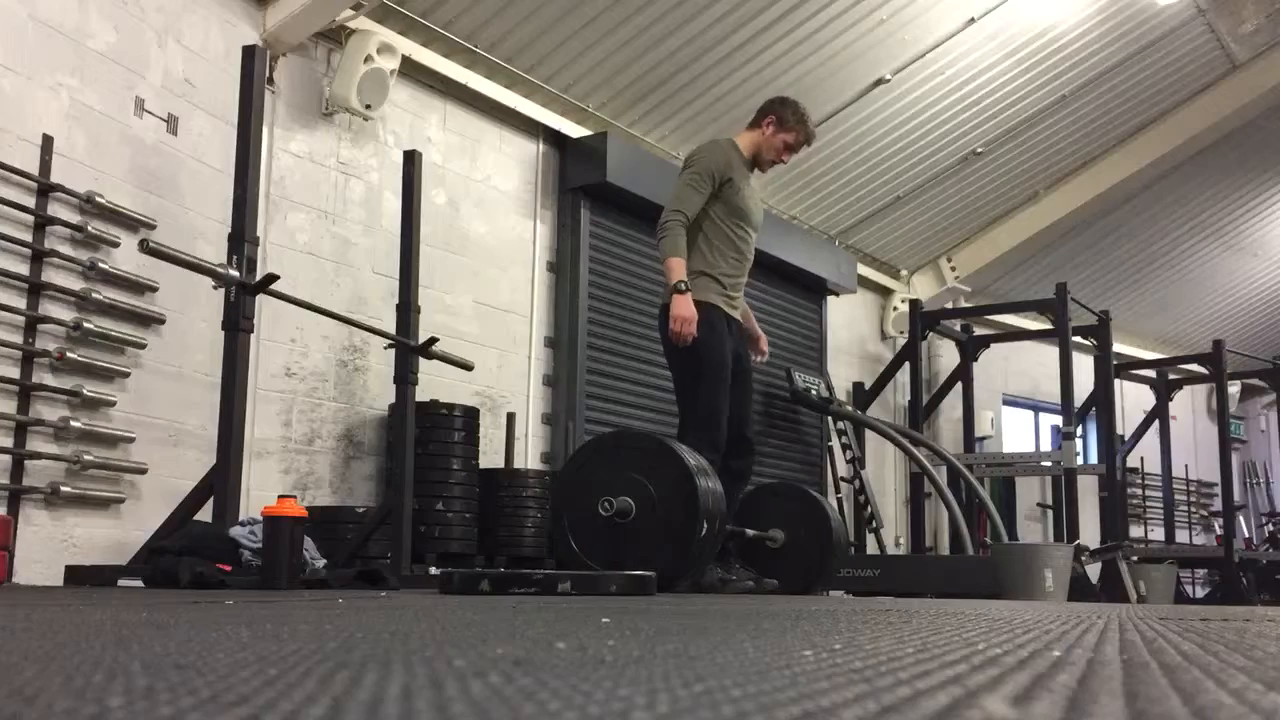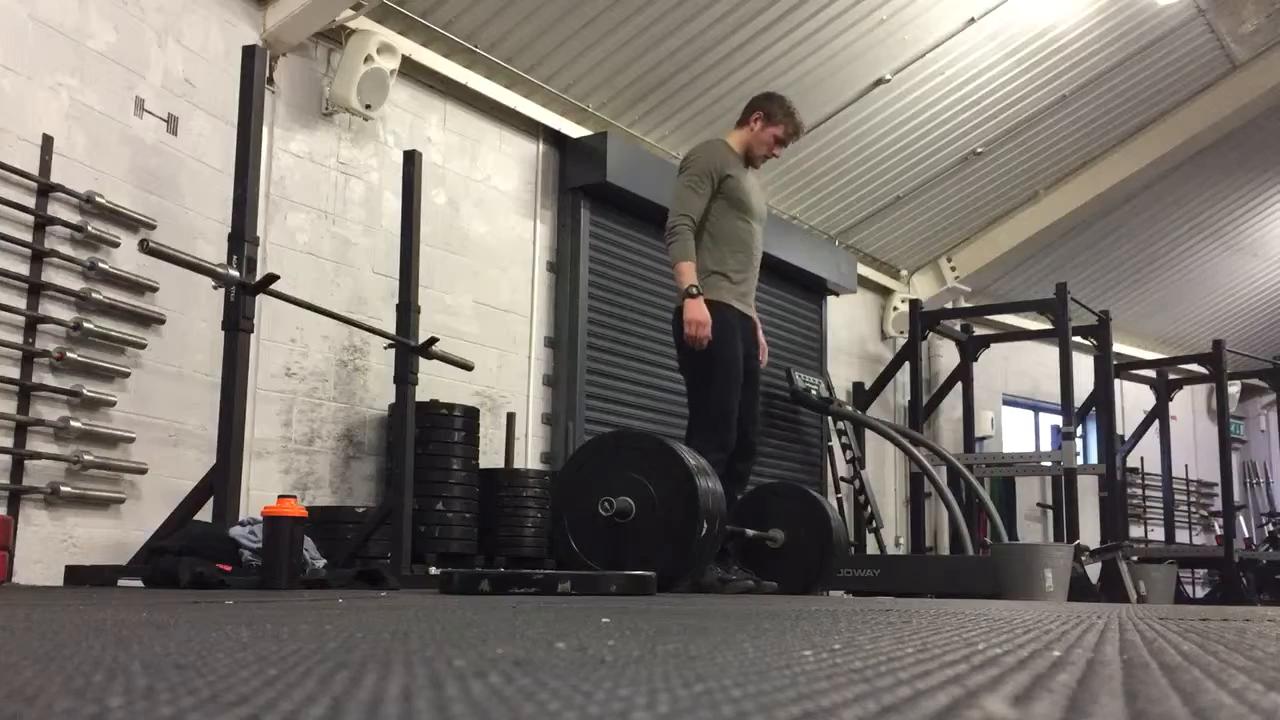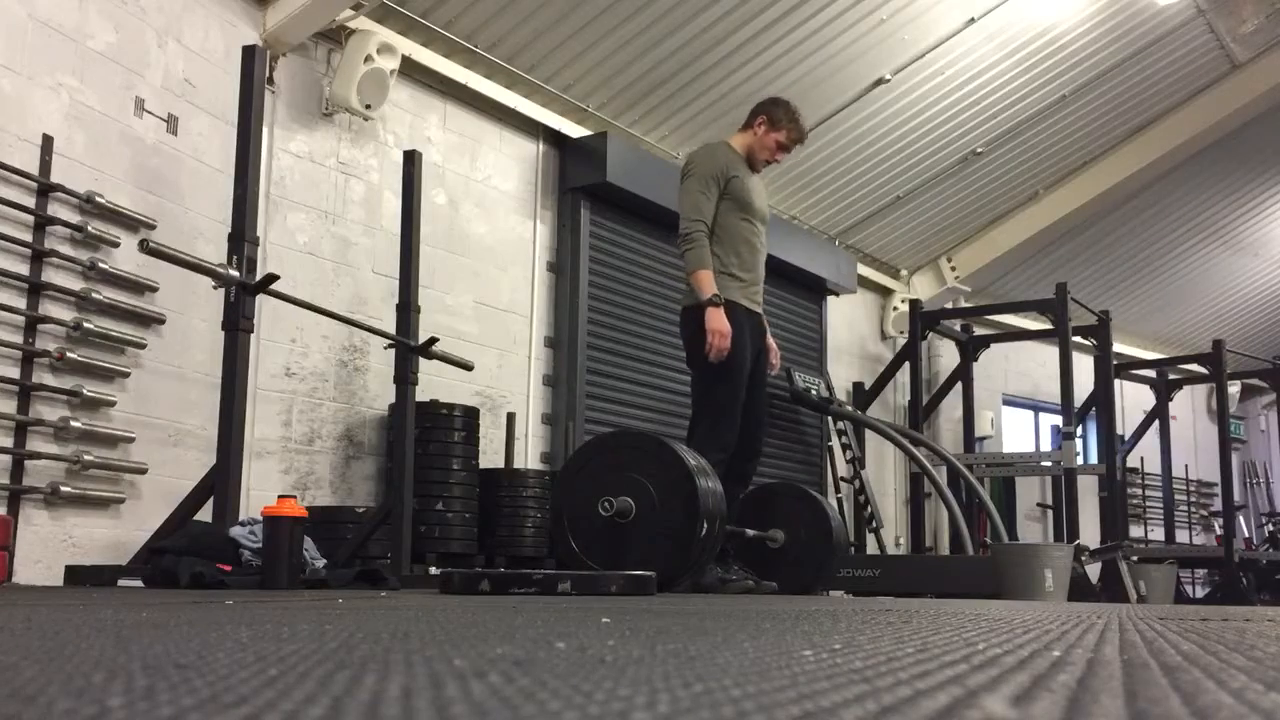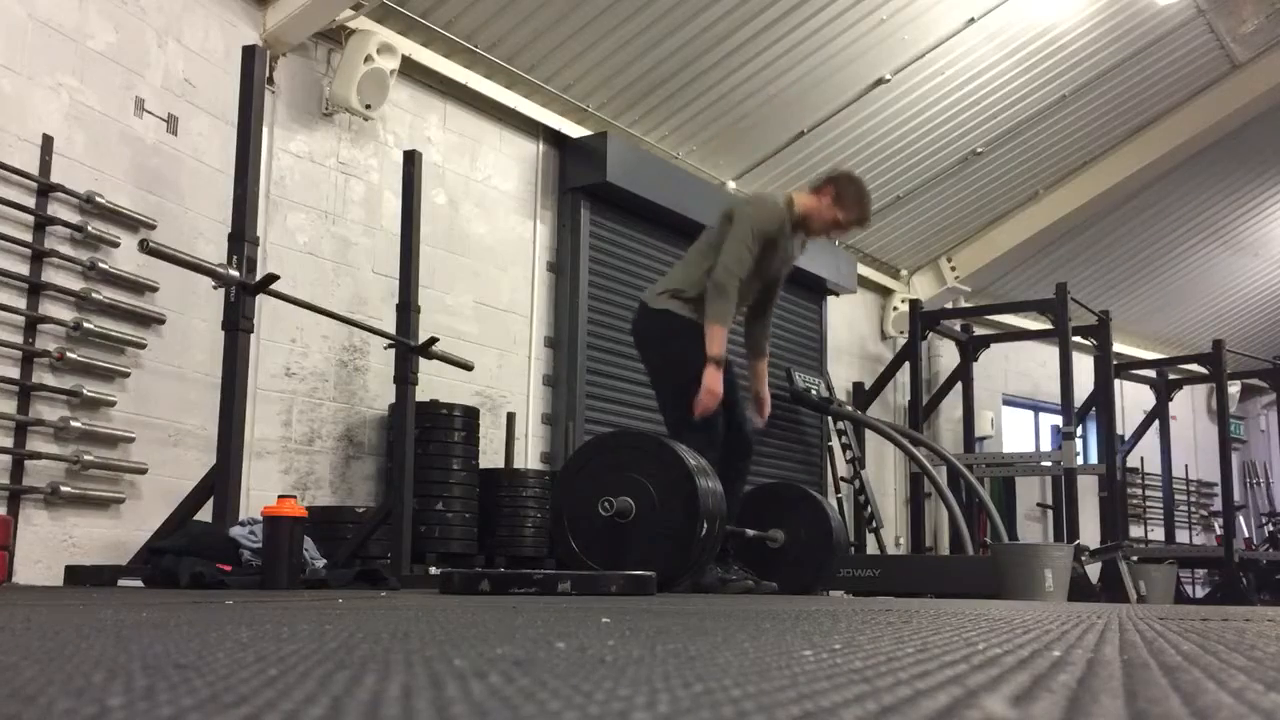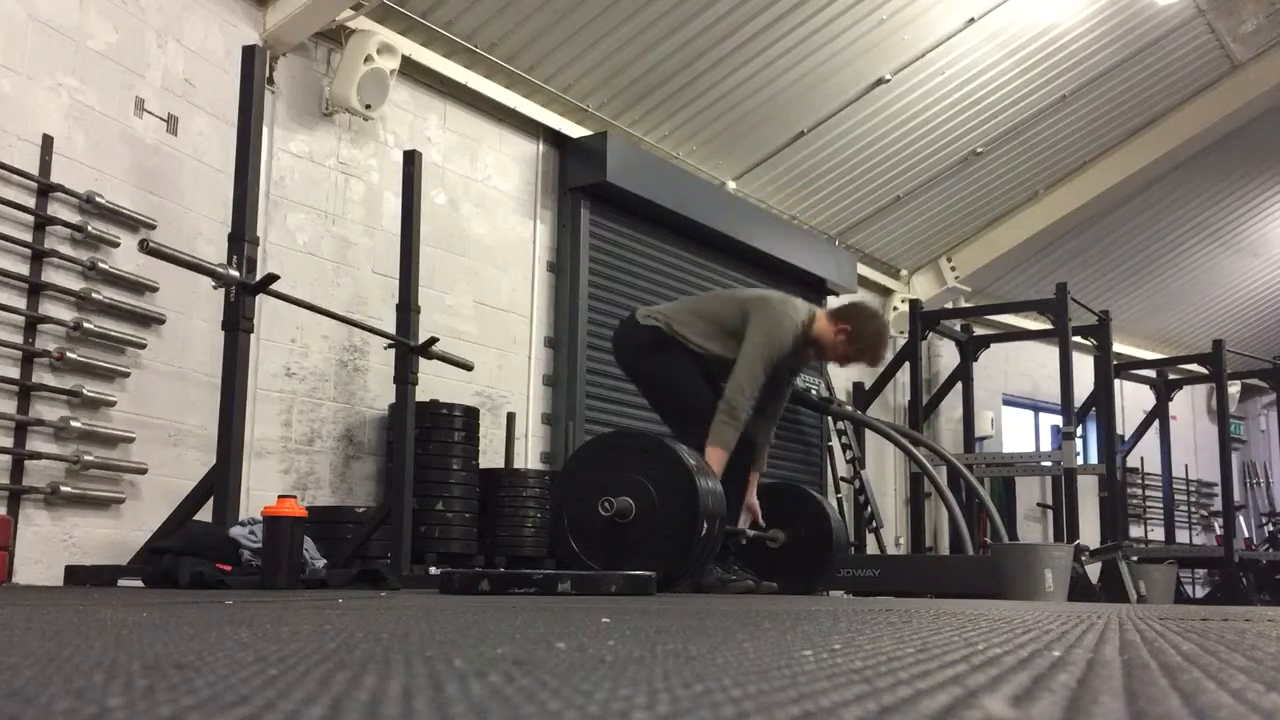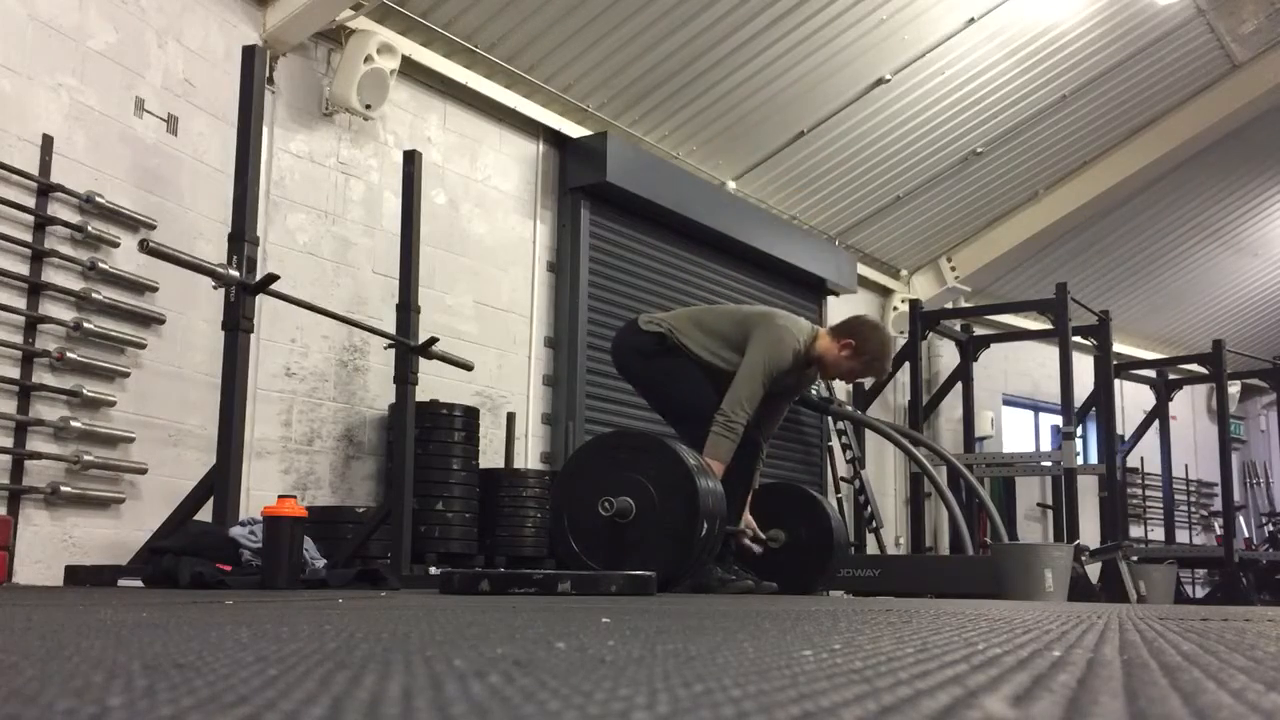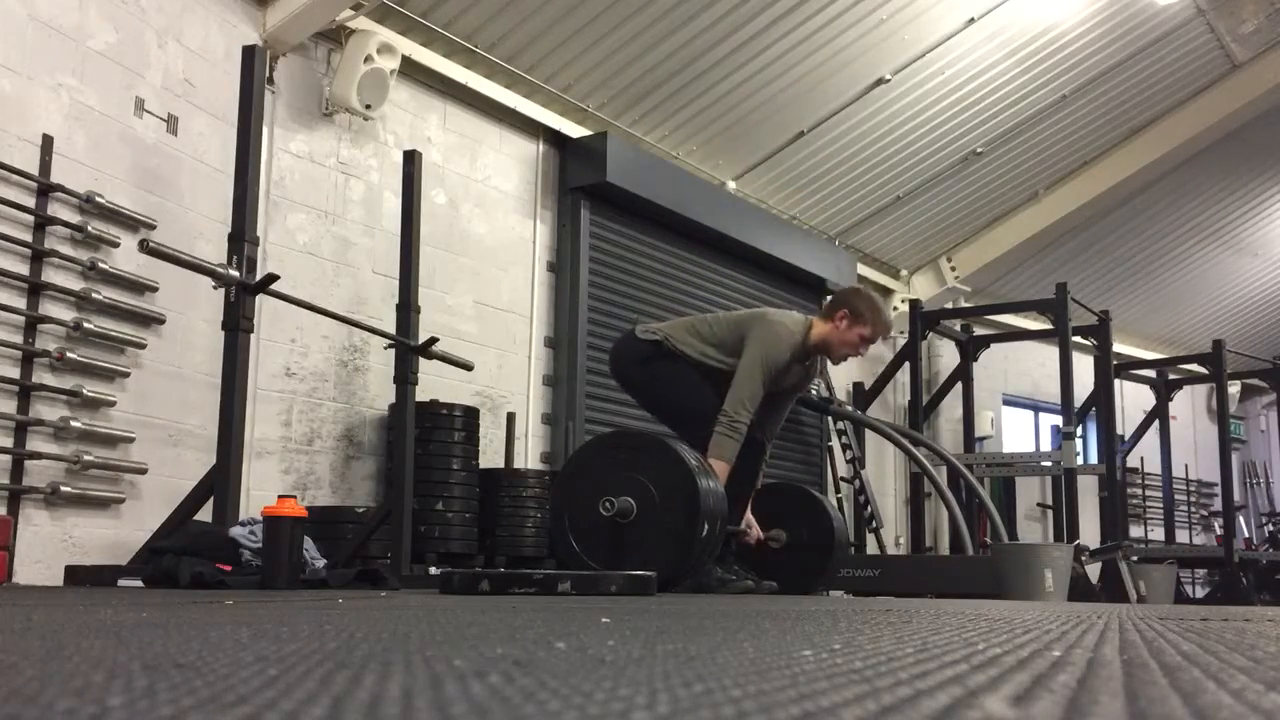
dt=0.3s
person 1, frame 1
left shoulder: (747, 185)
right shoulder: (715, 156)
right elbow: (672, 224)
left wrist: (750, 322)
right wrist: (680, 290)
left hip: (725, 321)
right hip: (695, 316)
left knee: (738, 443)
right knee: (704, 438)
left ankle: (718, 555)
person 1, frame 2
left shoulder: (750, 182)
right shoulder: (709, 158)
right elbow: (680, 229)
left wrist: (752, 326)
right wrist: (692, 294)
left hip: (737, 319)
right hip: (708, 317)
left knee: (739, 447)
right knee: (711, 440)
left ankle: (717, 556)
person 1, frame 3
left shoulder: (752, 182)
right shoulder: (712, 159)
right elbow: (693, 237)
left wrist: (763, 330)
right wrist: (713, 305)
left hip: (746, 319)
right hip: (718, 317)
left knee: (746, 447)
right knee: (713, 441)
left ankle: (718, 556)
person 1, frame 4
left shoulder: (795, 240)
right shoulder: (762, 212)
left elbow: (758, 316)
right elbow: (723, 285)
left wrist: (761, 383)
right wrist: (715, 363)
left hip: (693, 329)
right hip: (667, 321)
left knee: (736, 443)
right knee: (701, 438)
left ankle: (714, 555)
person 1, frame 5
left shoulder: (803, 347)
right shoulder: (780, 323)
left elbow: (765, 417)
right elbow: (734, 404)
left wrist: (750, 490)
left hip: (684, 352)
right hip: (648, 340)
left knee: (738, 448)
right knee: (708, 437)
left ankle: (717, 559)
person 1, frame 6
left shoulder: (805, 368)
right shoulder: (782, 340)
left elbow: (758, 435)
right elbow: (730, 418)
left wrist: (740, 509)
left hip: (679, 355)
right hip: (645, 344)
left knee: (745, 443)
right knee: (714, 436)
left ankle: (718, 559)
right ankle: (696, 565)
person 1, frame 7
left shoulder: (807, 365)
right shoulder: (778, 335)
left elbow: (761, 435)
right elbow: (733, 419)
left wrist: (741, 507)
left hip: (678, 363)
right hip: (644, 353)
left knee: (748, 443)
right knee: (714, 435)
left ankle: (718, 559)
